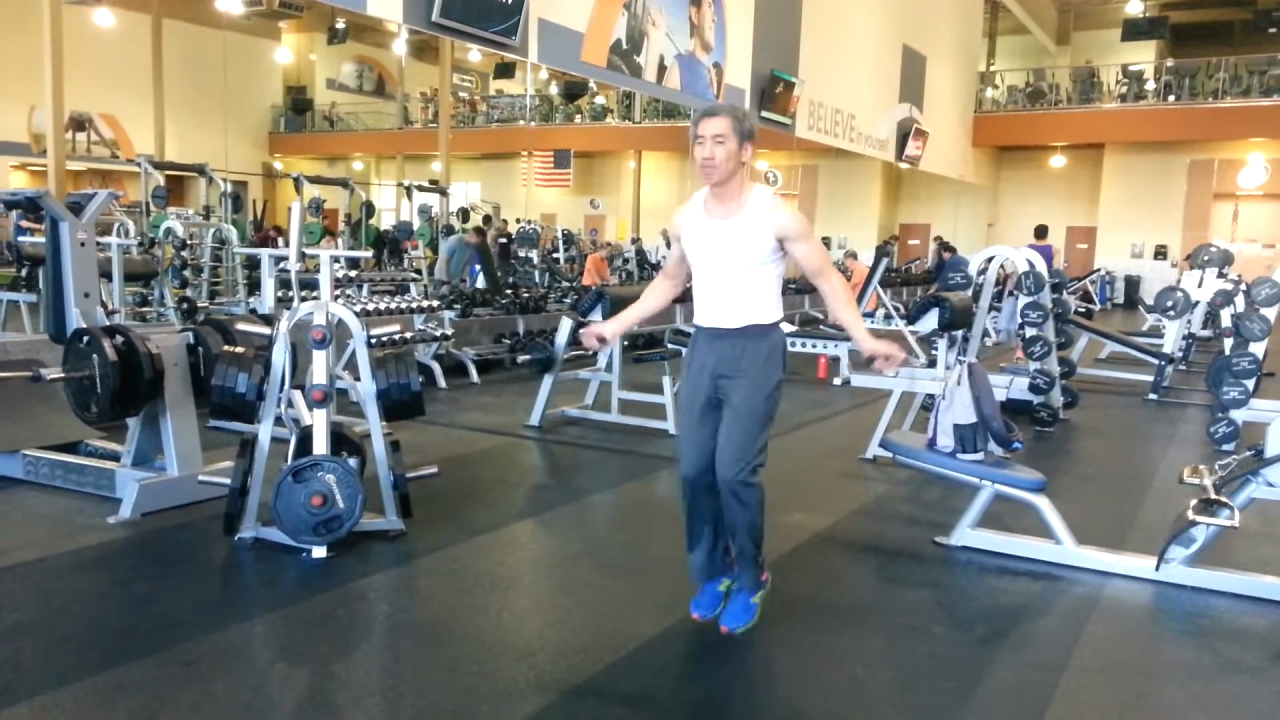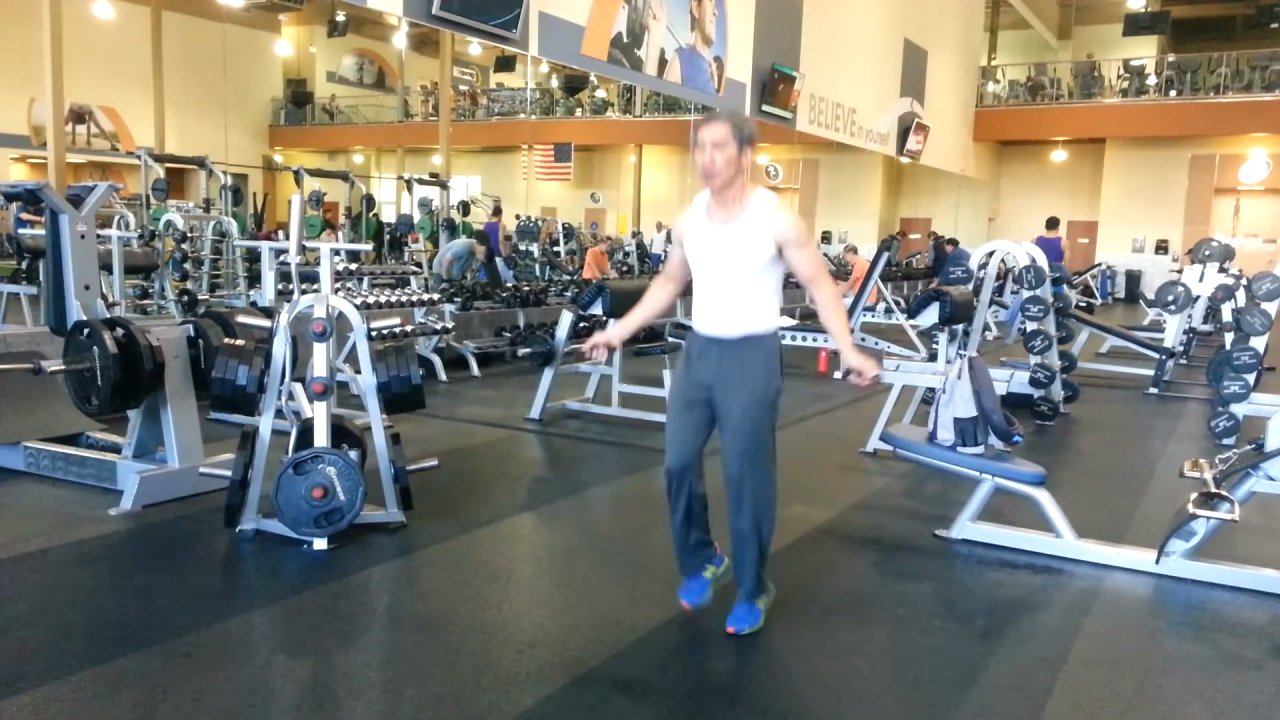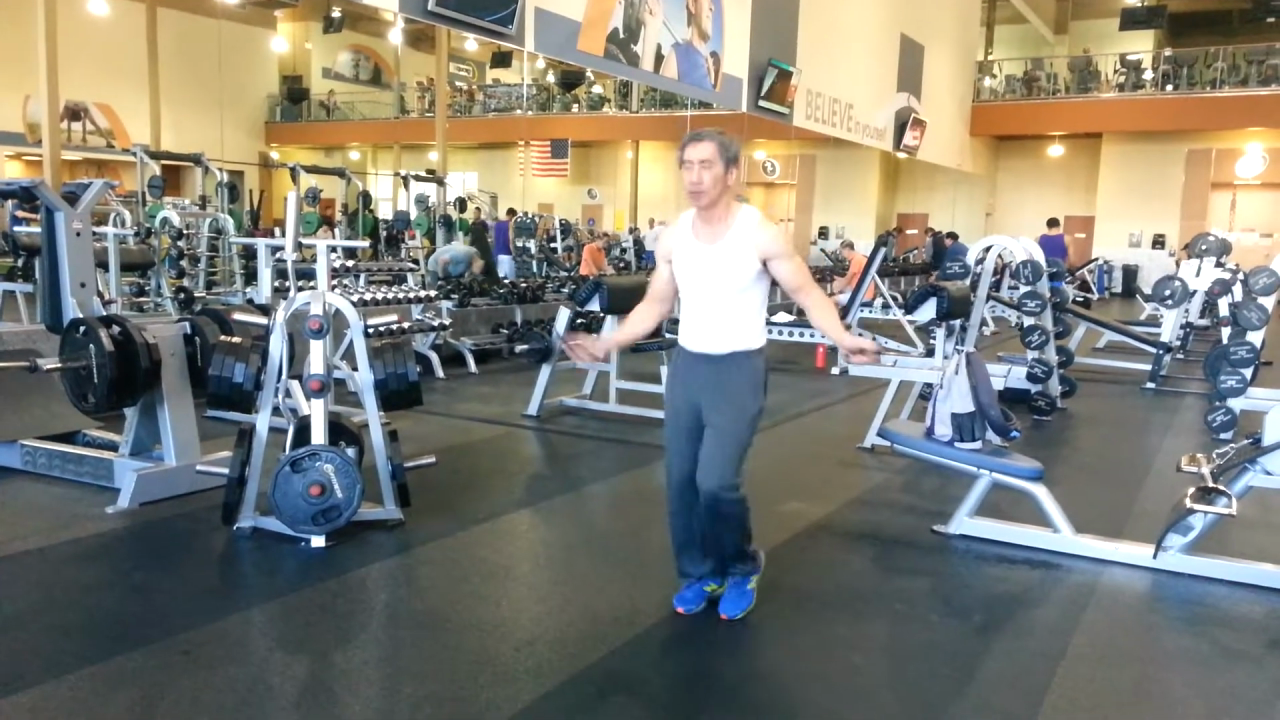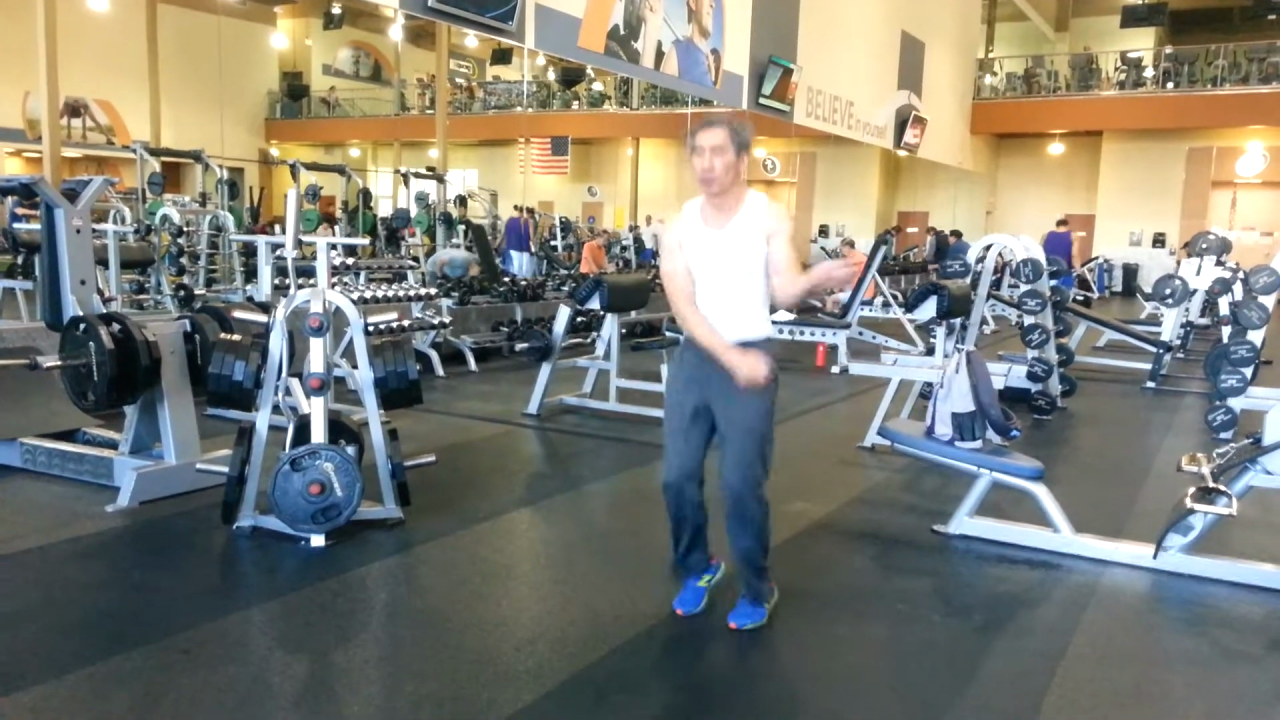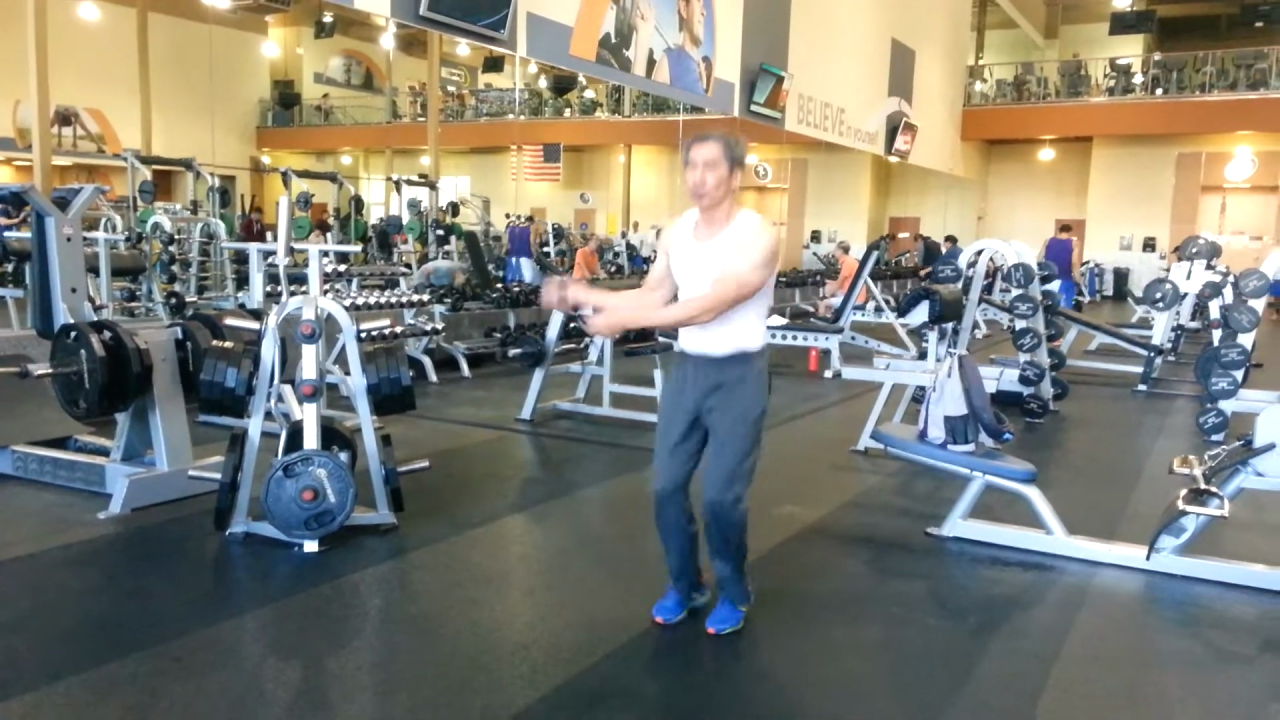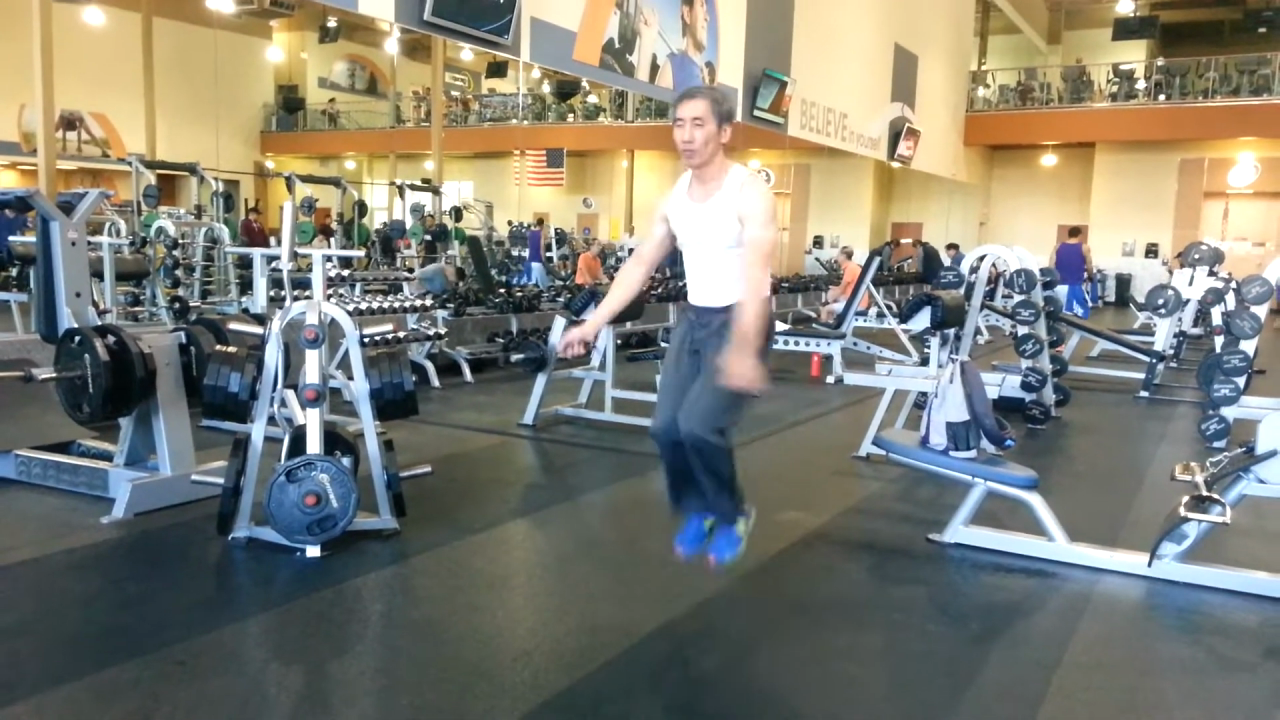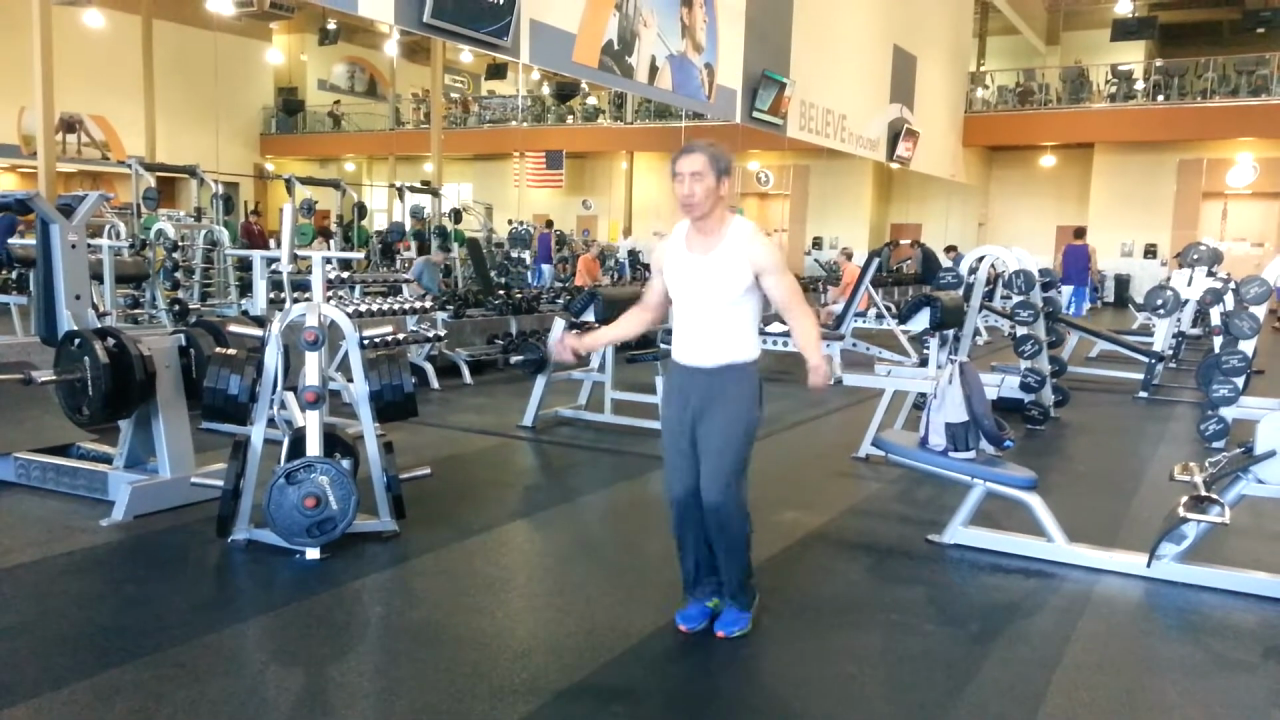
dt=0.3s
person 1, frame 1
left shoulder: (777, 214)
right shoulder: (686, 216)
left elbow: (825, 278)
right elbow: (668, 283)
left wrist: (864, 339)
right wrist: (615, 326)
left hip: (756, 349)
right hip: (704, 348)
left knee: (735, 469)
right knee: (694, 468)
left ankle: (749, 580)
right ankle: (713, 571)
person 1, frame 2
left shoulder: (777, 218)
right shoulder: (689, 220)
left elbow: (820, 285)
right elbow: (670, 282)
left wrist: (849, 352)
right wrist: (619, 332)
left hip: (751, 356)
right hip: (700, 351)
left knee: (747, 477)
right knee: (679, 465)
left ankle: (752, 590)
right ankle: (700, 560)
person 1, frame 3
left shoulder: (760, 235)
right shoulder: (672, 238)
left elbow: (806, 294)
right elbow: (655, 303)
left wrist: (843, 338)
right wrist: (606, 340)
left hip: (738, 369)
right hip: (687, 366)
left knee: (715, 483)
right knee: (684, 479)
left ankle: (742, 568)
right ankle: (699, 570)
person 1, frame 4
left shoulder: (769, 217)
right shoulder: (679, 226)
left elbow: (785, 290)
right elbow: (683, 305)
left wrist: (820, 278)
right wrist: (730, 358)
left hip: (752, 356)
right hip: (695, 357)
left knee: (741, 485)
right knee: (678, 477)
left ankle: (756, 590)
right ankle: (698, 568)
person 1, frame 5
left shoulder: (758, 236)
right shoulder: (675, 234)
left elbow: (708, 307)
right elbow: (649, 299)
left wrist: (622, 320)
right wrist: (582, 294)
left hip: (737, 372)
right hip: (687, 370)
left knee: (719, 494)
right knee: (666, 487)
left ankle: (732, 592)
right ankle: (687, 585)
person 1, frame 6
left shoulder: (751, 193)
right shoulder: (675, 196)
left elbow: (759, 275)
right elbow: (641, 264)
left wrist: (743, 349)
right wrist: (594, 322)
left hip: (738, 321)
right hip: (694, 318)
left knee: (698, 424)
right knee: (667, 428)
left ankle: (730, 511)
right ankle: (698, 509)
person 1, frame 7
left shoulder: (754, 247)
right shoulder: (667, 250)
left elbow: (796, 312)
right elbow: (648, 311)
left wrist: (816, 361)
right wrist: (592, 339)
left hip: (733, 380)
right hip: (682, 379)
left knee: (720, 497)
right knee: (681, 496)
left ankle: (738, 598)
right ankle: (702, 590)
